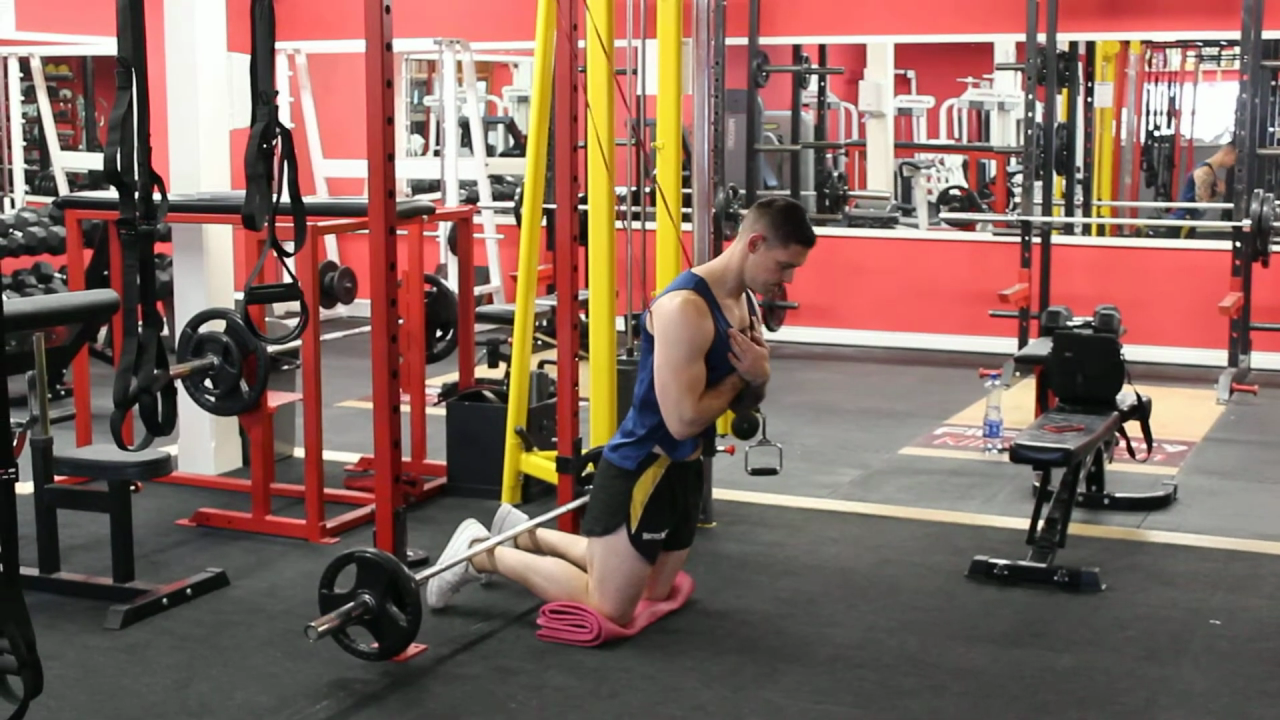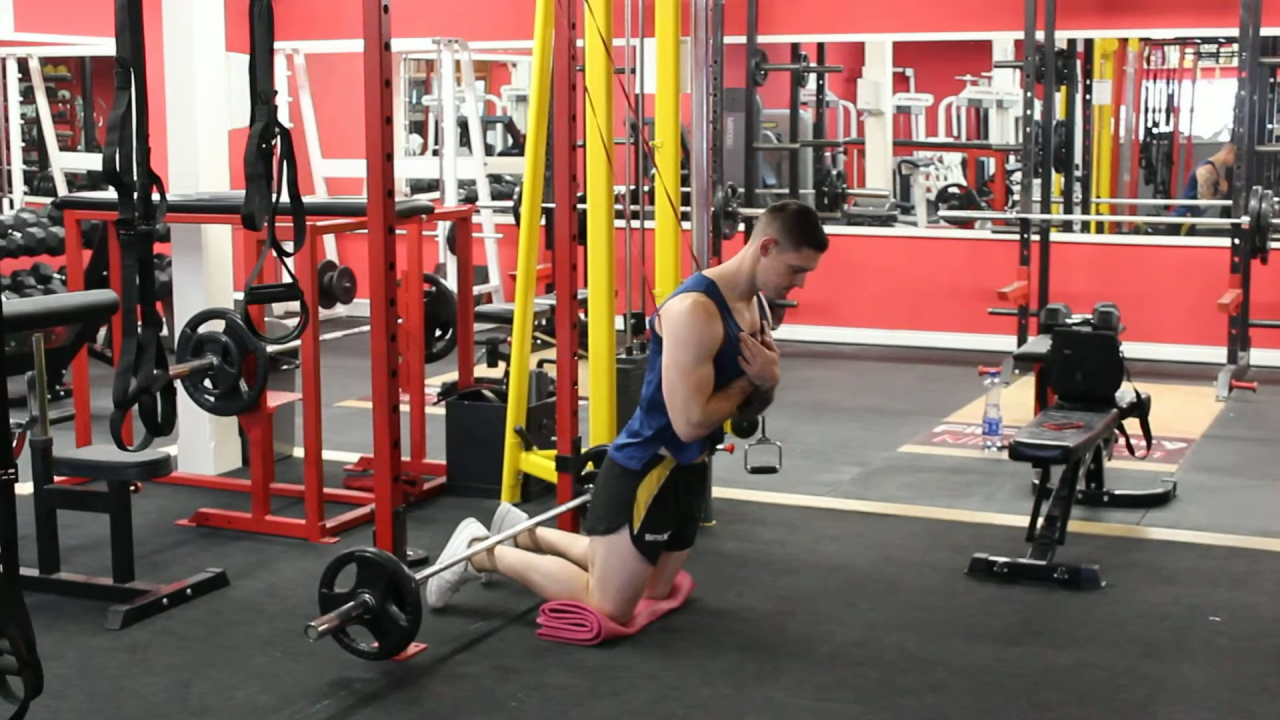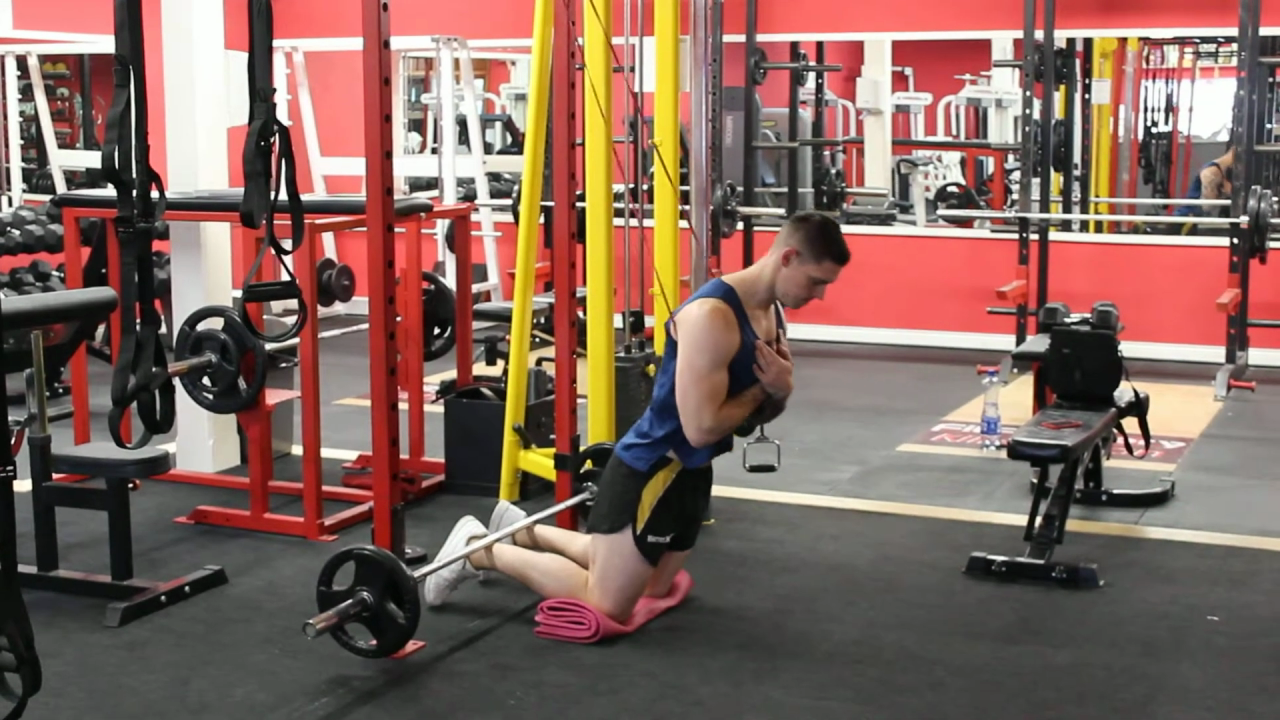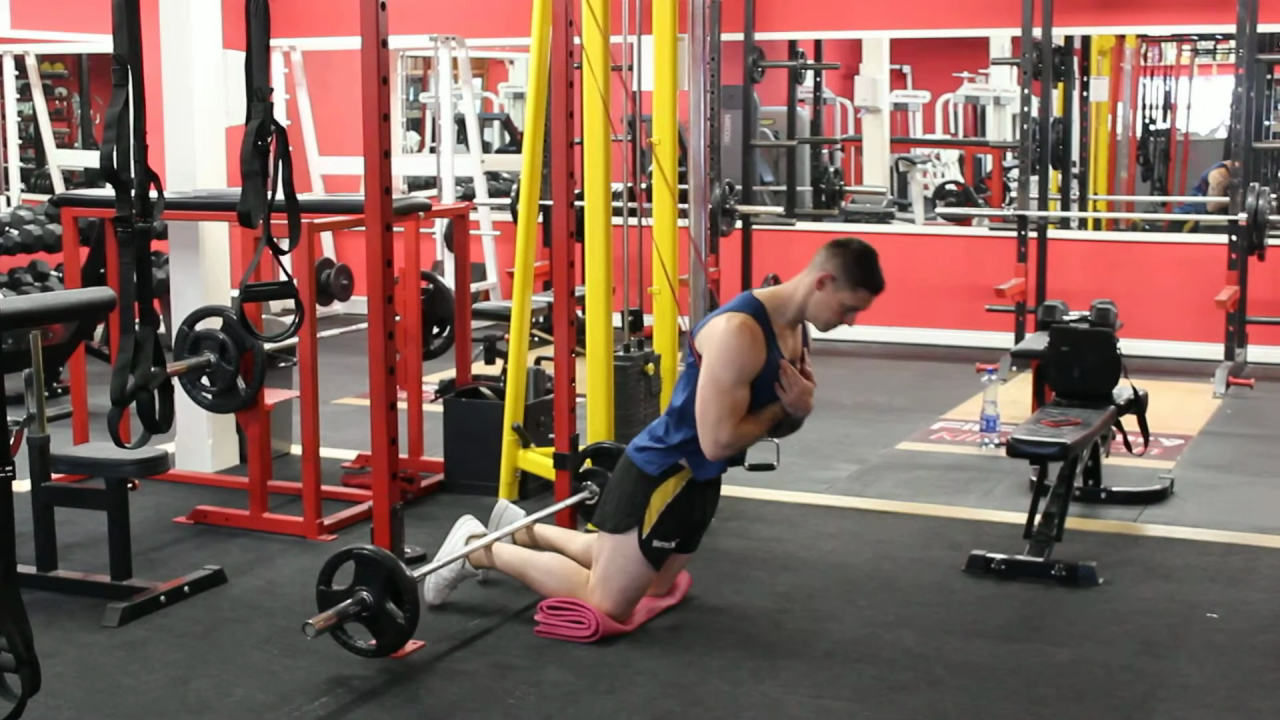
dt=0.3s
person 1, frame 1
left shoulder: (746, 302)
right shoulder: (685, 307)
left elbow: (744, 401)
right elbow: (683, 419)
left wrist: (759, 375)
right wrist: (740, 375)
left hip: (682, 467)
right hip: (643, 469)
left knee: (654, 591)
right knee: (609, 610)
left ankle: (524, 534)
right ankle: (480, 553)
person 1, frame 2
left shoulder: (755, 305)
right shoulder: (695, 310)
left elbow: (751, 405)
right elbow: (691, 423)
left wrist: (767, 380)
right wrist: (749, 378)
left hip: (686, 469)
right hip: (646, 470)
left knee: (654, 590)
right knee: (608, 609)
left ankle: (524, 533)
right ankle: (482, 552)
person 1, frame 3
left shoulder: (772, 312)
right shoulder: (713, 316)
left elbow: (760, 412)
right elbow: (702, 427)
left wrist: (780, 389)
right wrist: (763, 386)
left hip: (689, 472)
right hip: (651, 471)
left knee: (653, 589)
right knee: (606, 608)
left ankle: (523, 531)
right ankle: (479, 550)
person 1, frame 4
left shoulder: (795, 327)
right shoulder: (739, 331)
left elbow: (774, 422)
right elbow: (718, 441)
left wrist: (799, 407)
right wrist: (781, 404)
left hip: (697, 479)
right hip: (661, 476)
left knee: (650, 586)
right knee: (606, 605)
left ankle: (522, 530)
right ankle: (480, 549)
